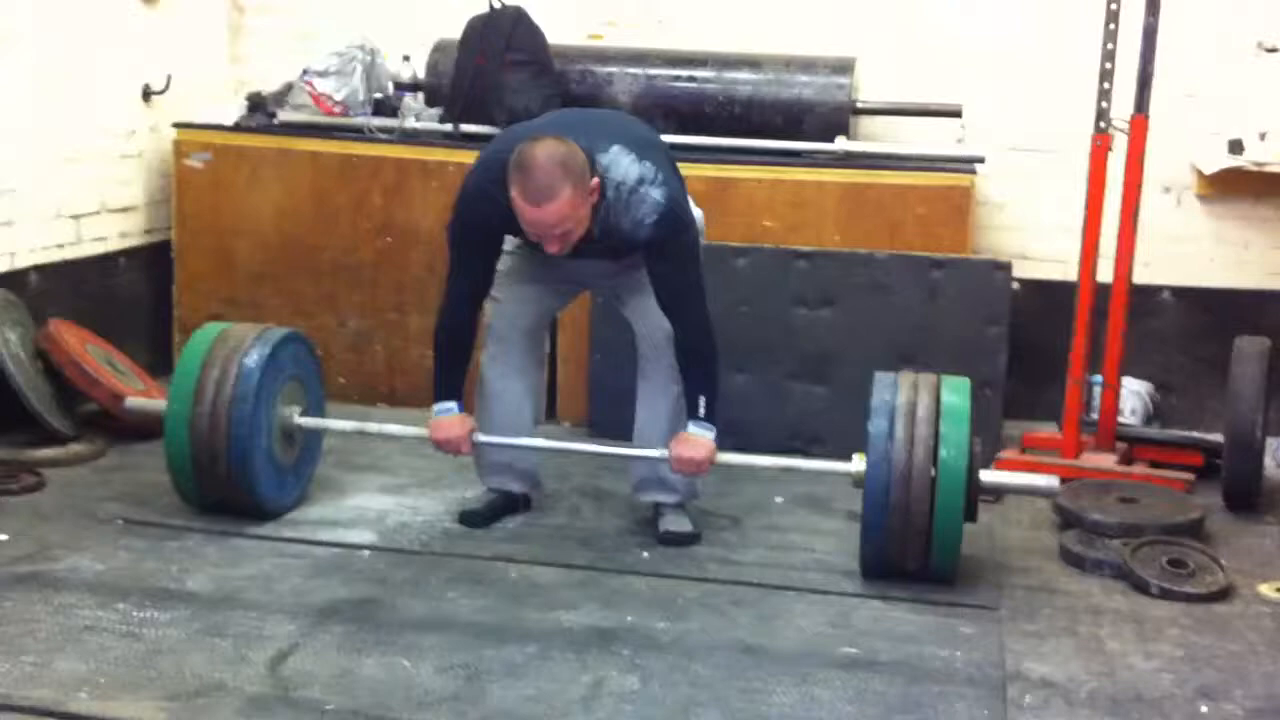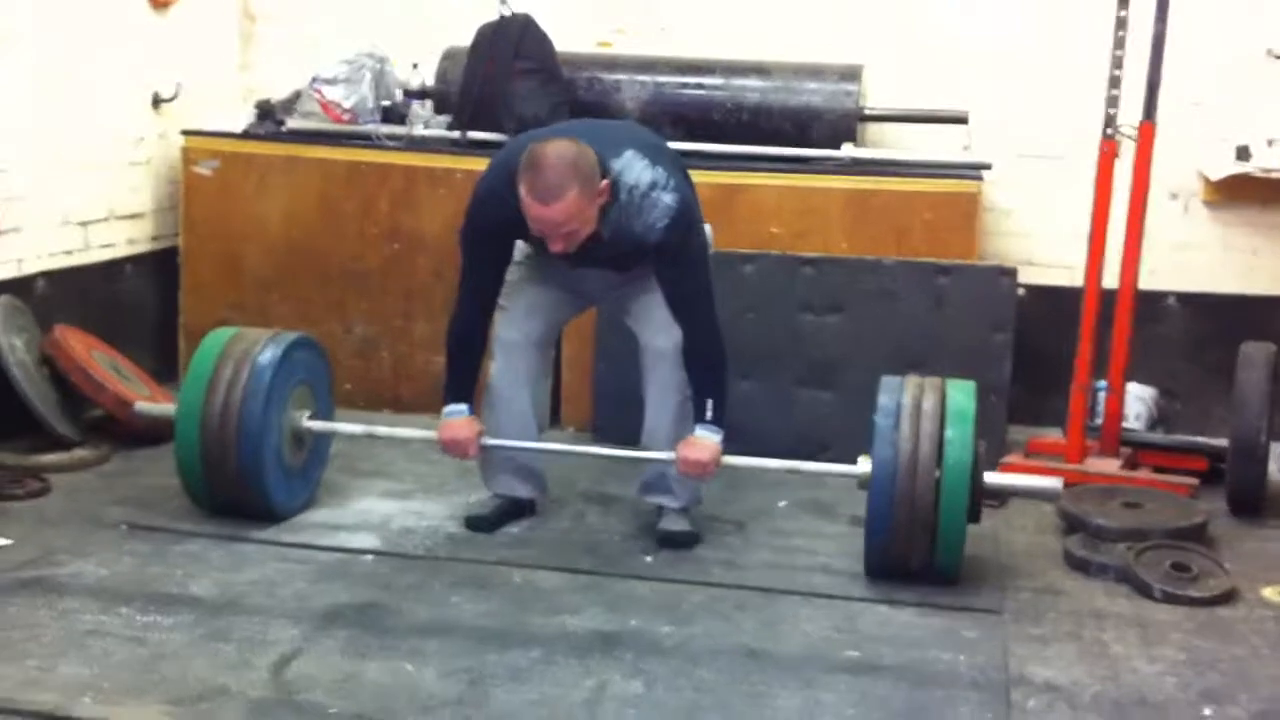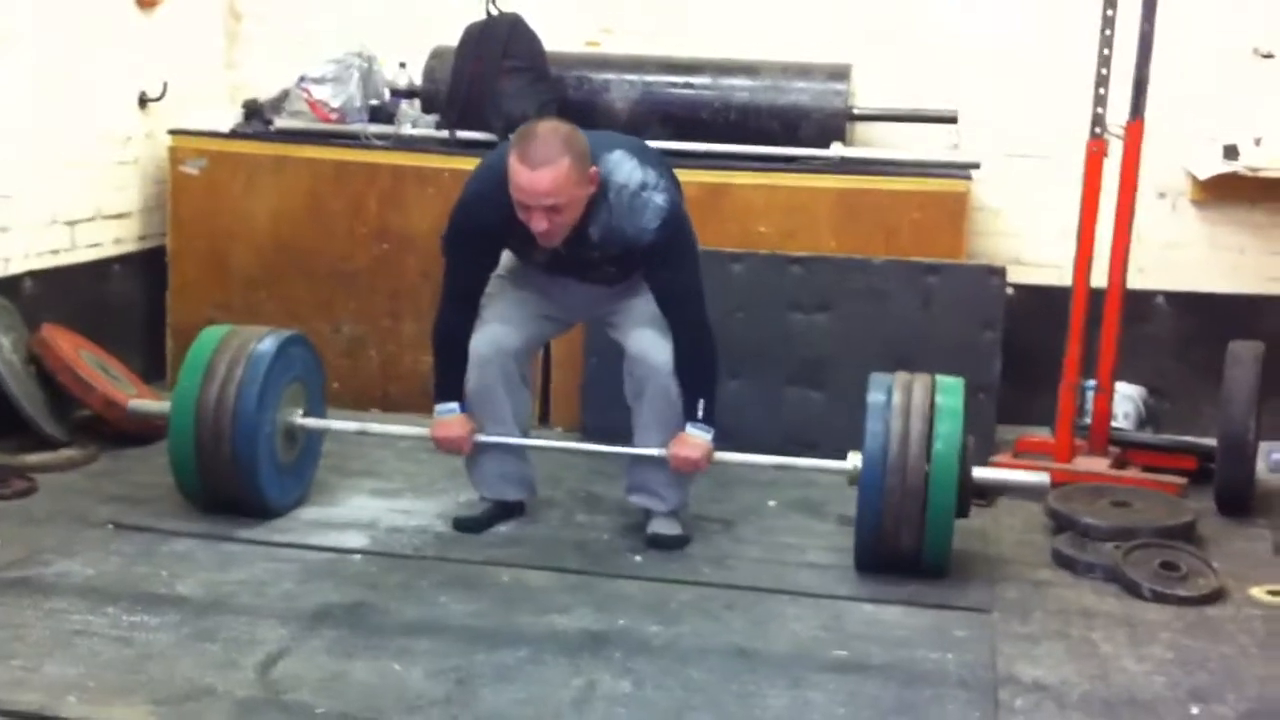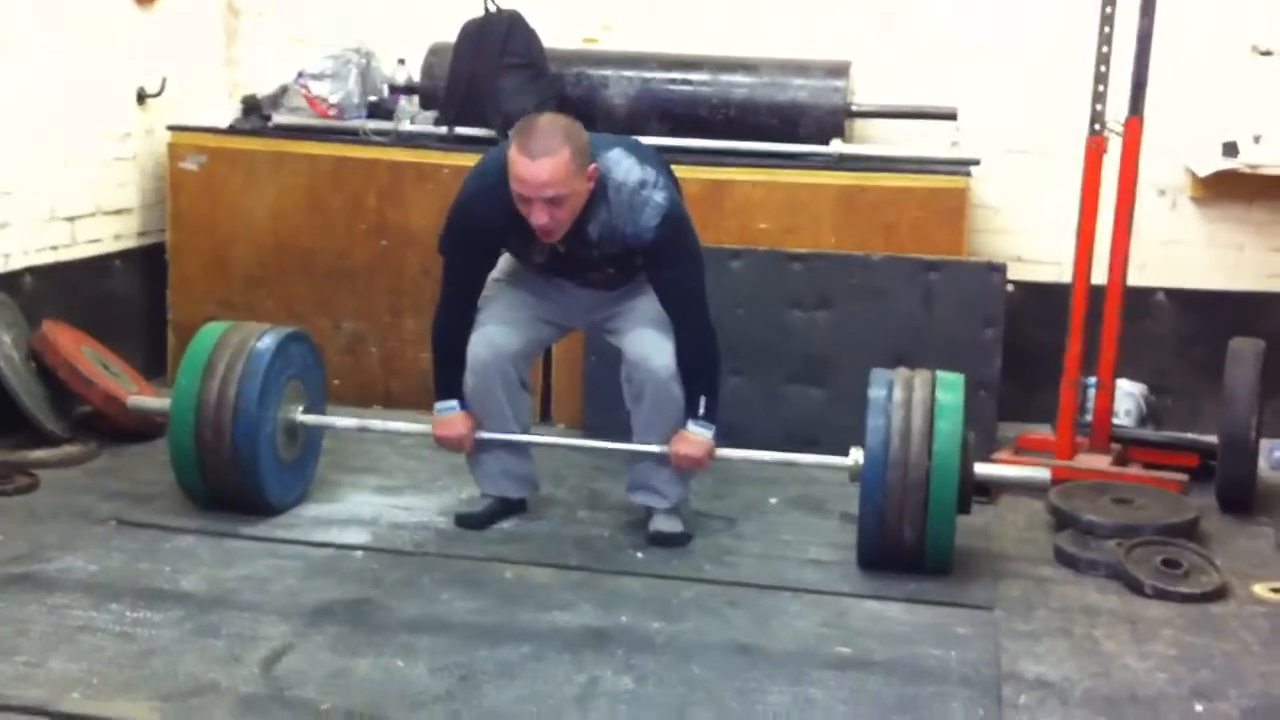
dt=0.5s
person 1, frame 1
left shoulder: (651, 200)
right shoulder: (486, 189)
left elbow: (688, 315)
right elbow: (463, 298)
left wrist: (701, 425)
right wrist: (446, 405)
left hip: (642, 251)
left knee: (664, 336)
right knee: (506, 330)
left ankle: (668, 497)
right ankle: (508, 483)
person 1, frame 2
left shoulder: (660, 202)
right shoulder: (499, 190)
left elbow: (697, 317)
right elbow: (476, 300)
left wrist: (708, 428)
right wrist: (457, 406)
left hip: (649, 264)
left knee: (670, 344)
right knee: (514, 338)
left ankle: (672, 499)
right ankle: (512, 487)
person 1, frame 3
left shoulder: (647, 202)
right shoulder: (486, 193)
left elbow: (689, 317)
right elbow: (458, 301)
left wrist: (698, 425)
right wrist: (449, 405)
left hip: (637, 280)
right hip: (538, 275)
left knee: (659, 358)
right knee: (488, 348)
left ankle: (661, 503)
right ankle: (501, 491)
person 1, frame 4
left shoulder: (647, 200)
right shoulder: (484, 191)
left elbow: (692, 315)
right elbow: (456, 300)
left wrist: (699, 422)
right wrist: (449, 402)
left hip: (635, 284)
right hip: (537, 278)
left knee: (659, 363)
right knee: (486, 353)
left ankle: (661, 500)
right ankle: (503, 488)
